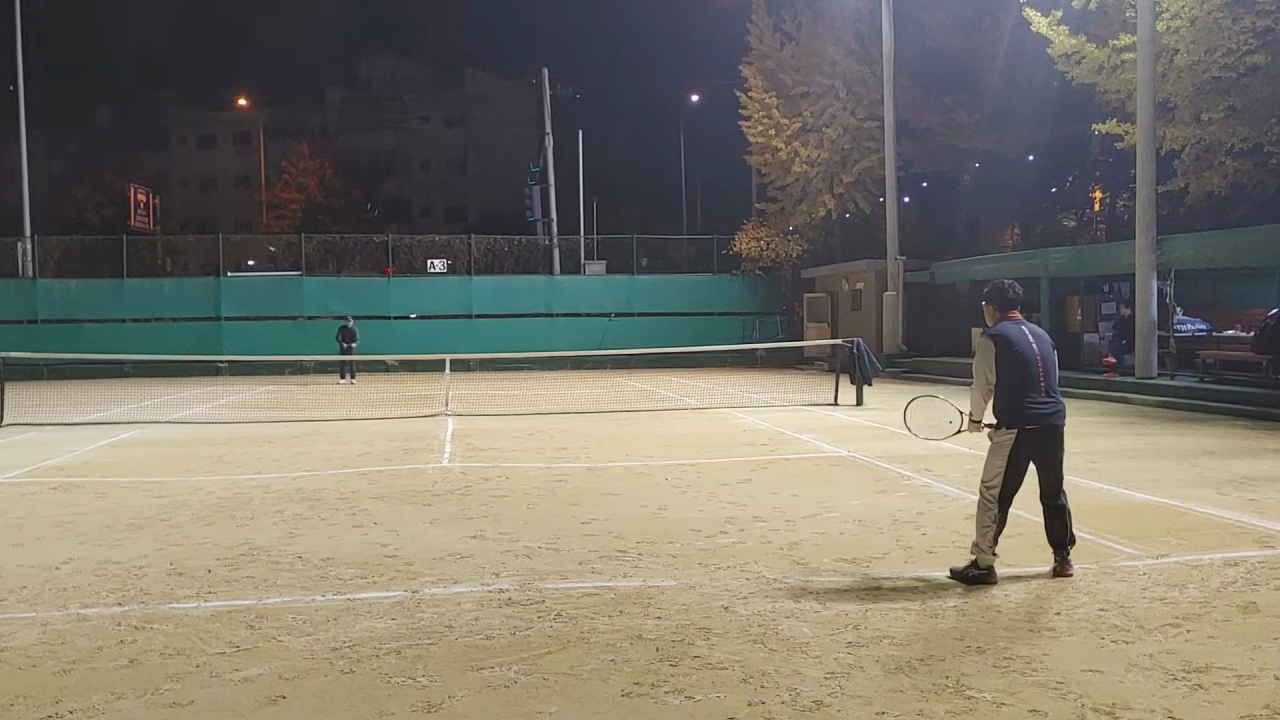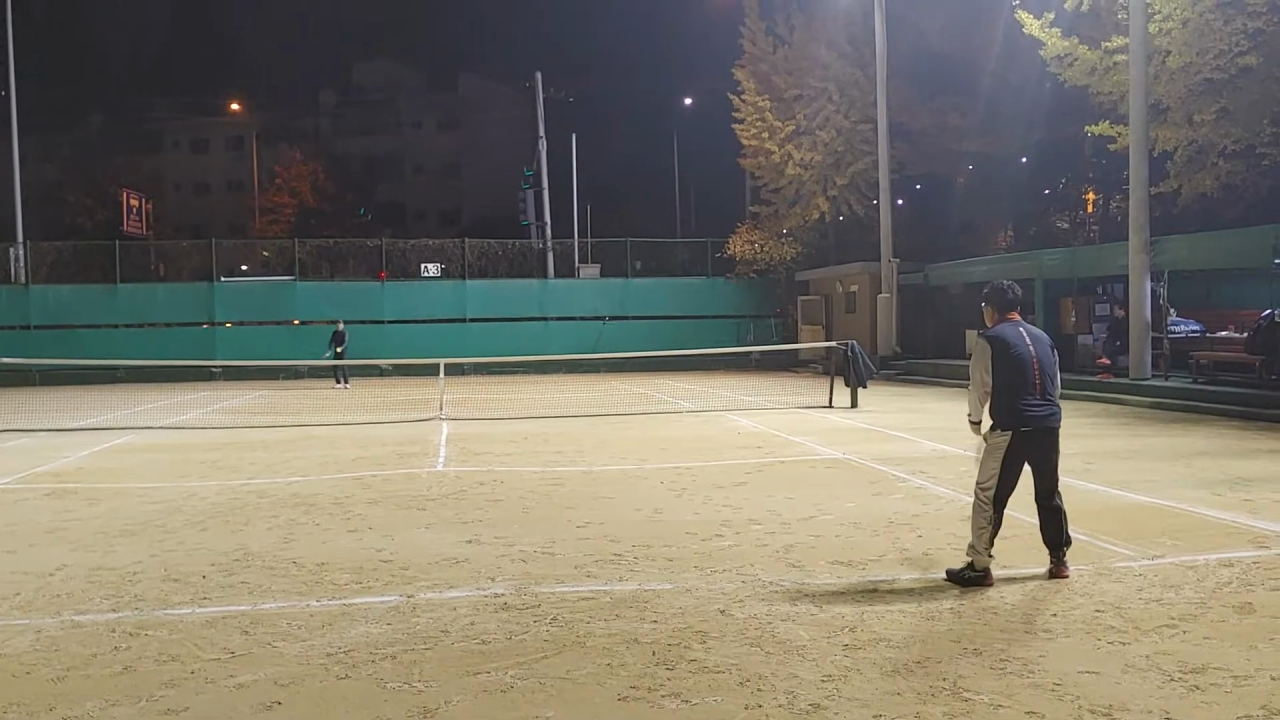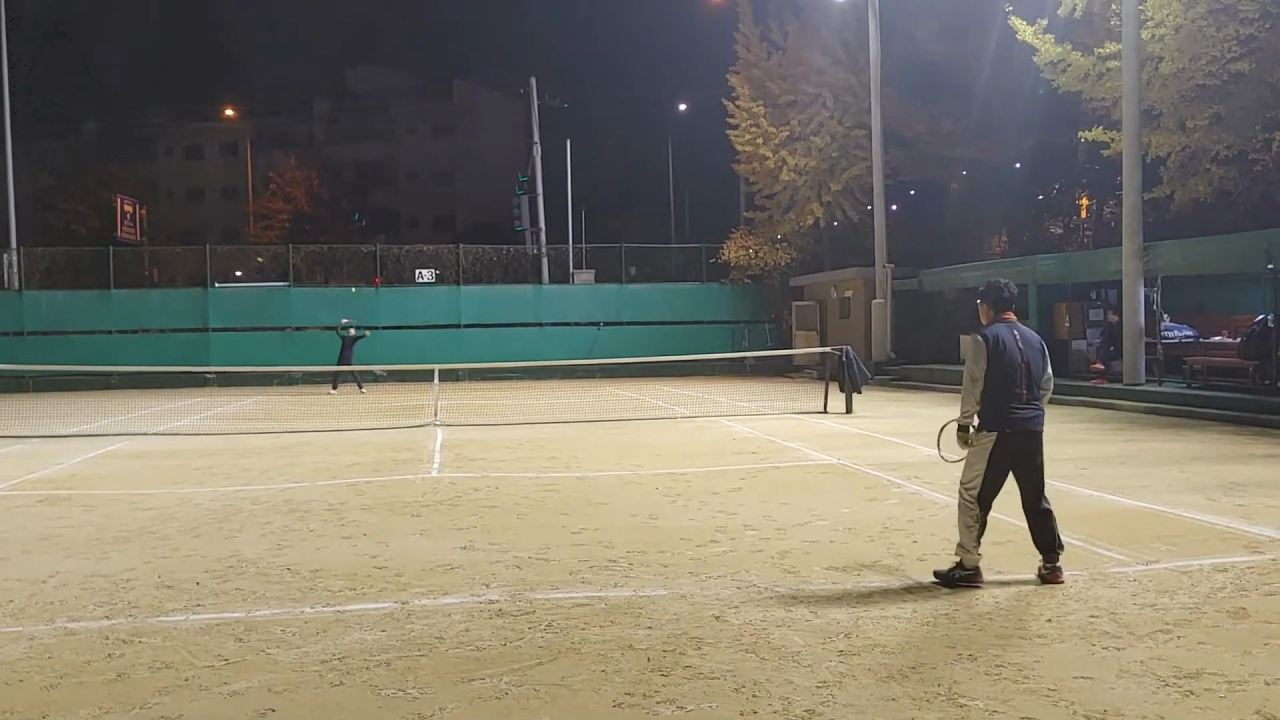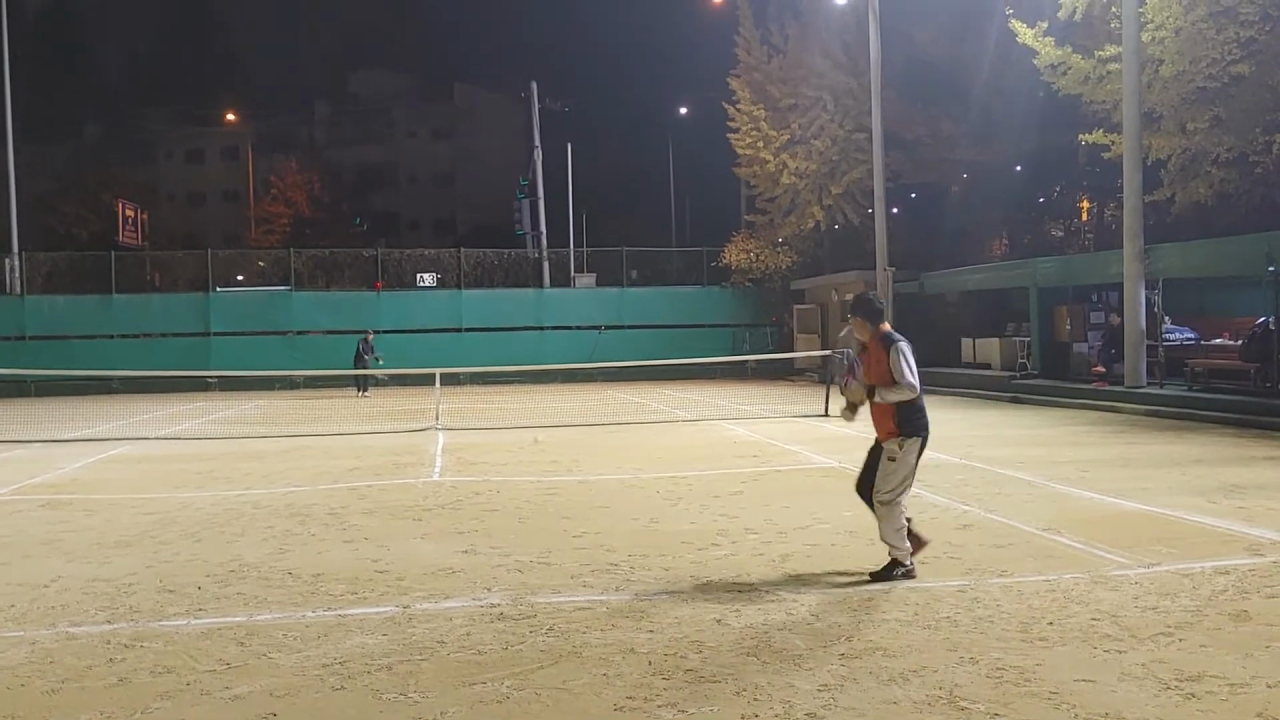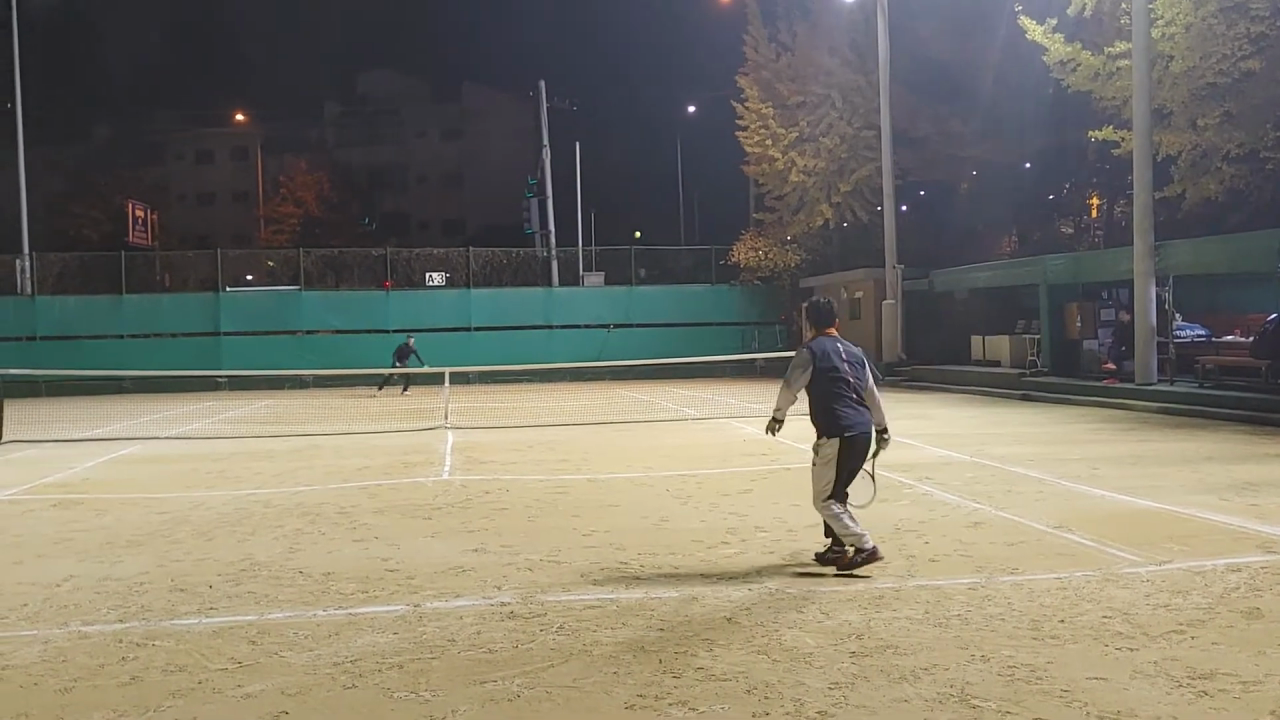
dt=1s
person 1, frame 1
left shoulder: (993, 337)
right shoulder: (1041, 335)
left elbow: (983, 385)
right elbow: (1051, 380)
left wrist: (975, 418)
left hip: (1017, 427)
right hip: (1053, 422)
left knee: (994, 496)
right knee: (1053, 492)
left ankle: (983, 565)
right ankle: (1063, 558)
person 1, frame 2
left shoulder: (990, 339)
right shoulder: (1042, 337)
left elbow: (980, 387)
right elbow: (1055, 386)
left wrist: (975, 419)
left hip: (1012, 429)
right hip: (1048, 425)
left knee: (988, 497)
right knee: (1049, 494)
left ankle: (979, 566)
right ankle: (1059, 559)
person 1, frame 3
left shoulder: (985, 338)
right shoulder: (1034, 338)
left elbow: (973, 386)
right elbow: (1047, 386)
left wrist: (964, 424)
left hip: (997, 430)
right hip: (1031, 429)
left knee: (974, 495)
right knee: (1035, 497)
left ankle: (969, 565)
right ankle: (1051, 564)
person 1, frame 4
left shoulder: (896, 345)
right shoulder: (868, 348)
left elbow: (911, 388)
right elbow: (868, 386)
left wrist: (875, 394)
left hip: (907, 434)
right hip: (889, 435)
left knee: (887, 497)
right knee: (867, 487)
left ankle: (902, 561)
right ankle: (909, 536)
person 1, frame 5
left shoulder: (810, 351)
right shoulder: (854, 352)
left elbow: (790, 387)
right elbow: (872, 396)
left wrist: (778, 416)
right wrist: (882, 429)
left hip: (836, 435)
right hip: (862, 432)
left knee: (825, 499)
right knee: (834, 491)
left ankle: (864, 546)
right ankle: (838, 547)
